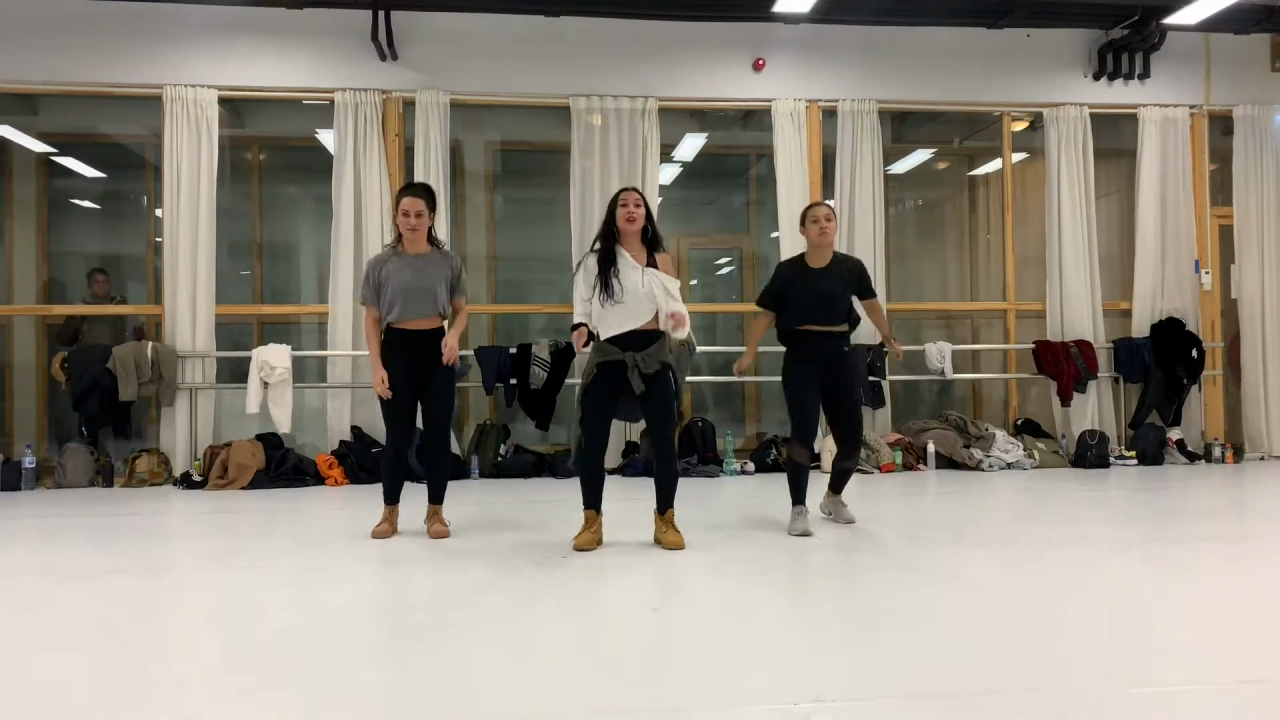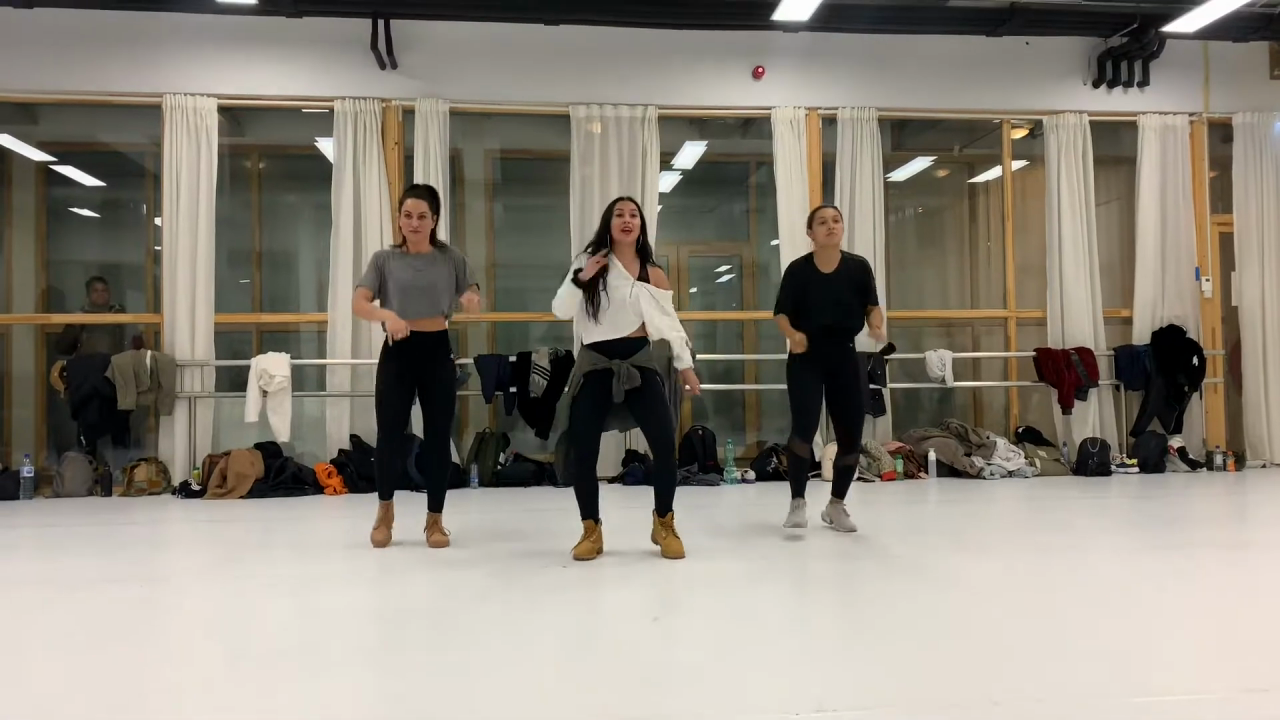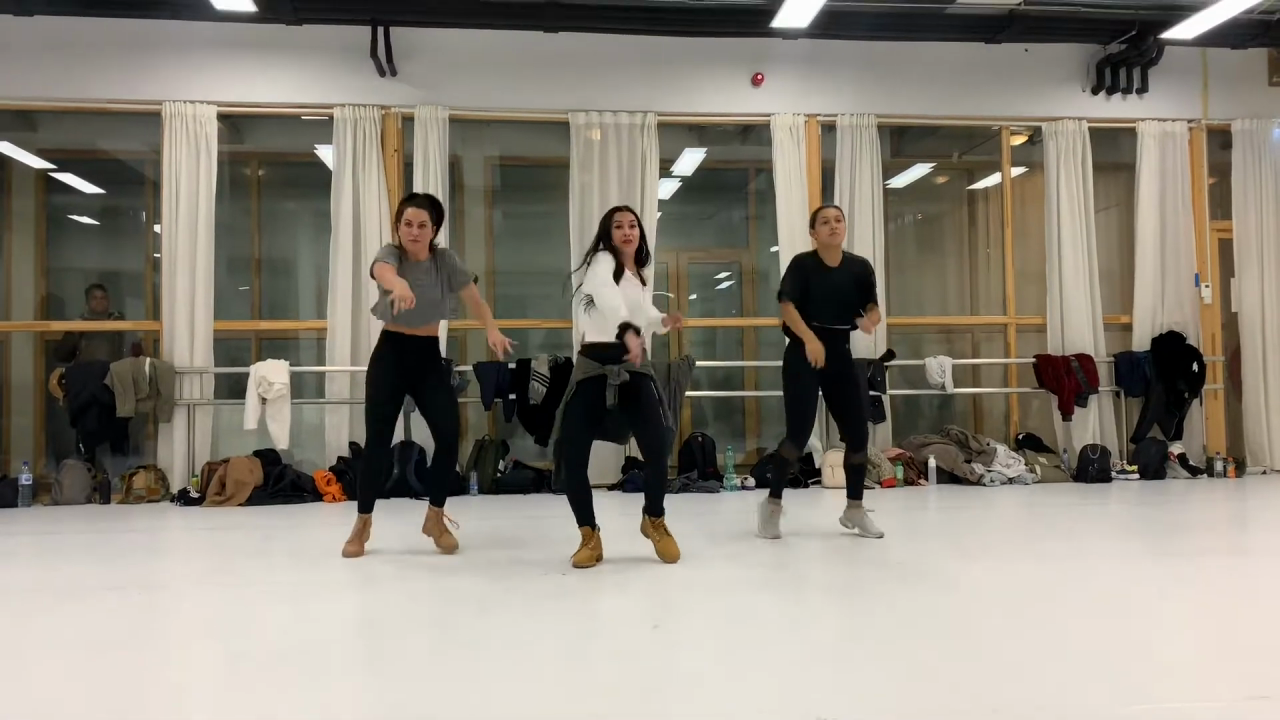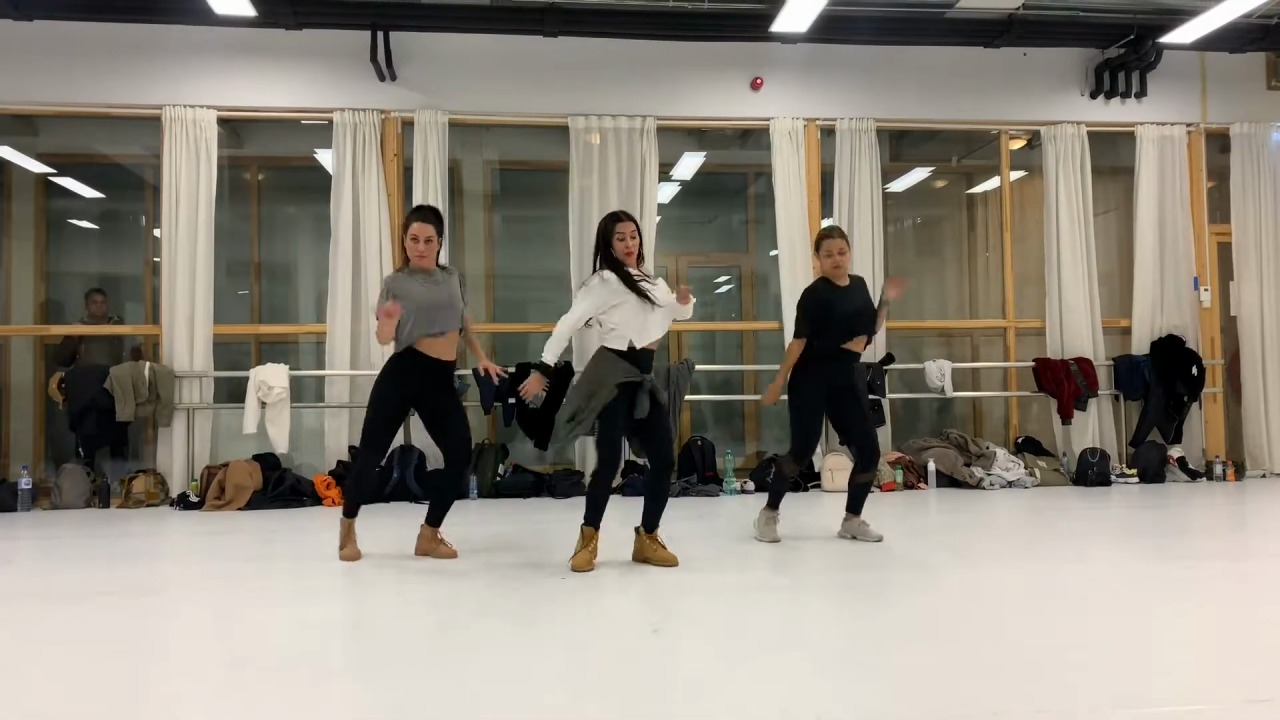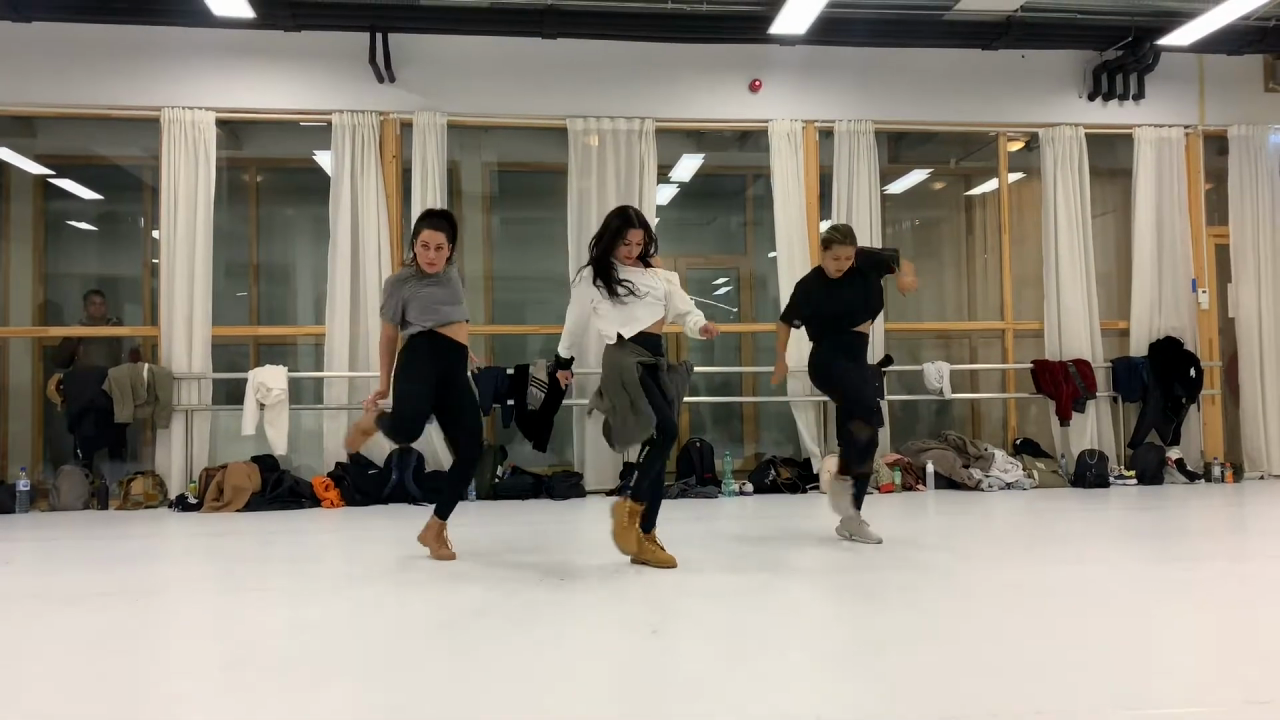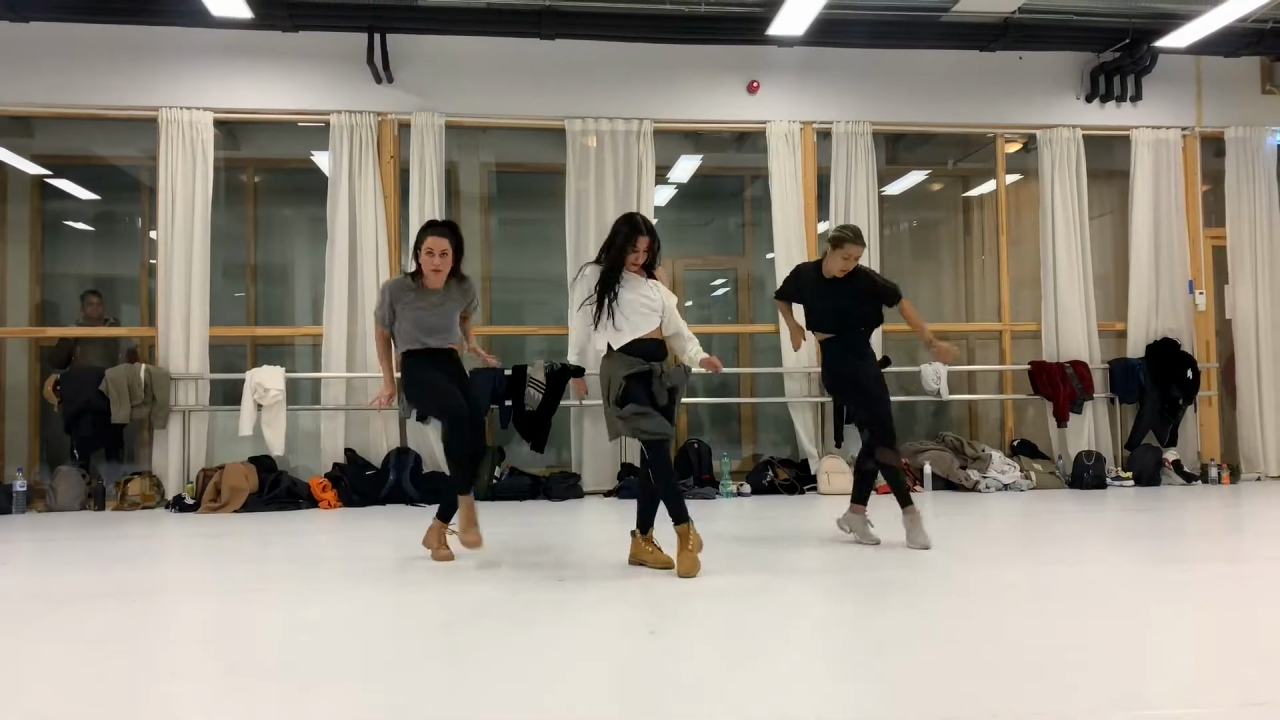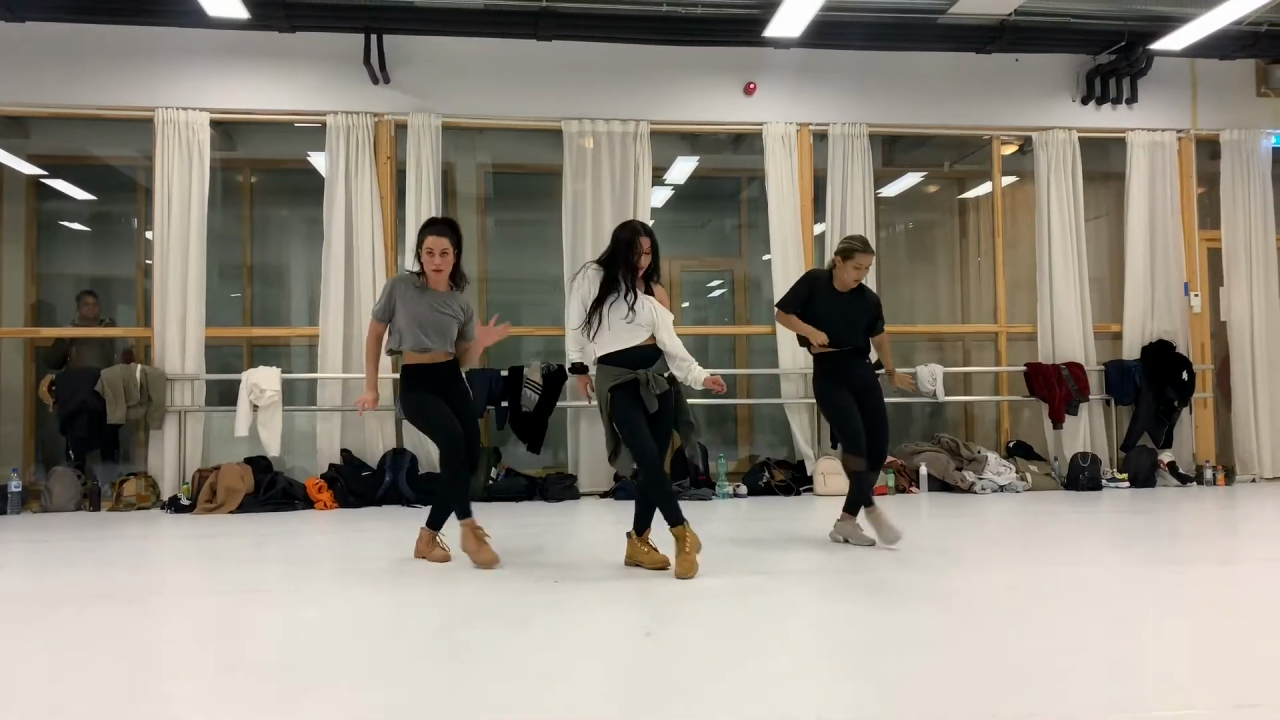
dt=0.2s
person 1, frame 1
left shoulder: (661, 261)
right shoulder: (595, 260)
left elbow: (674, 314)
right elbow: (582, 305)
left wrist: (678, 317)
right wrist: (581, 328)
left hip: (652, 354)
right hip: (608, 354)
left knee: (664, 440)
right knee: (592, 441)
left ankle: (665, 520)
right ankle: (592, 521)
person 1, frame 2
left shoulder: (654, 274)
right shoulder: (590, 261)
left elbow: (668, 320)
right elbow: (560, 308)
left wrist: (684, 364)
right wrist: (582, 277)
left hip: (639, 362)
right hip: (595, 364)
left knee: (665, 444)
right knee: (581, 453)
left ankle: (664, 524)
right ankle: (591, 530)
person 1, frame 3
left shoulder: (641, 276)
right shoulder: (602, 261)
right elbow: (604, 296)
left wrist: (661, 322)
right wrist: (628, 331)
left hip: (633, 369)
right hip: (592, 369)
left knee: (657, 448)
right knee: (571, 460)
left ankle: (655, 521)
right ankle: (589, 537)
person 1, frame 4
left shoulder: (648, 279)
right shoulder: (604, 281)
left elbow: (676, 312)
right elbow: (570, 322)
left wrist: (683, 301)
right wrist: (543, 369)
left hip: (643, 377)
right hip: (614, 372)
left knee: (664, 461)
right knee: (610, 459)
left ankle: (647, 537)
right ankle: (588, 538)
person 1, frame 5
left shoulder: (655, 270)
right shoulder: (593, 276)
left elbow: (681, 306)
right elbow: (575, 320)
left wrist: (701, 324)
right wrist: (564, 360)
left hip: (656, 360)
right hip: (626, 358)
left knee: (661, 443)
right knee: (664, 431)
left ankle: (645, 537)
right ankle: (630, 507)
person 1, frame 6
left shoulder: (655, 281)
right shoulder: (594, 277)
left elbow: (674, 326)
right elbow: (581, 327)
left wrist: (699, 356)
right wrist: (577, 370)
left hip: (658, 368)
right hip: (623, 368)
left knee: (655, 453)
right knee: (657, 445)
left ankle: (643, 540)
right ankle: (685, 532)
person 1, frame 7
left shoulder: (652, 292)
right shoulder: (592, 277)
left elbow: (669, 341)
right elbow: (576, 325)
left wrist: (699, 376)
right wrist: (578, 368)
left hip: (655, 375)
right hip: (616, 377)
left knee: (653, 461)
right knee: (647, 454)
left ankle: (638, 541)
right ankle: (683, 535)
person 2, frame 1
left shoulder: (448, 261)
right shoulder: (380, 263)
left elbow: (460, 310)
right elbow: (372, 321)
left wrist: (455, 335)
right wrist: (376, 367)
left hip: (436, 352)
right hip: (397, 350)
left knee: (437, 434)
right knee: (398, 436)
left ankle: (435, 512)
right ankle: (390, 513)
person 2, frame 2
left shoulder: (451, 258)
right shoulder: (384, 259)
left elbow: (472, 295)
right elbow: (359, 304)
left wrist: (472, 300)
right wrist: (385, 313)
left hip: (437, 351)
right hip: (398, 352)
left knee: (437, 439)
right knee: (391, 437)
left ankle: (434, 520)
right ankle: (385, 512)
person 2, frame 3
left shoulder: (446, 260)
right shoulder: (390, 254)
left elbow: (472, 297)
right elbow: (383, 273)
left wrist: (493, 330)
right wrist: (399, 285)
left hip: (429, 357)
right hip: (390, 354)
left knee: (449, 436)
right knee: (378, 443)
left ankle: (435, 517)
right ankle: (362, 524)
person 2, frame 4
left shoulder: (452, 277)
right shoulder: (397, 281)
right elbow: (384, 338)
left wrist: (481, 356)
right wrist: (387, 323)
left hip: (441, 378)
right hip: (403, 371)
left knee: (461, 457)
right knee: (371, 452)
left ankle: (429, 535)
right ankle: (347, 530)
person 2, frame 5
left shoulder: (451, 273)
right shoulder: (399, 282)
right elbow: (389, 335)
right wrist: (385, 384)
left hip: (454, 366)
right hip: (421, 357)
left knee: (471, 453)
right knee: (406, 428)
left ankle: (436, 529)
right ankle: (374, 420)
person 2, frame 6
left shoulder: (463, 286)
right shoulder: (395, 289)
right elbow: (383, 336)
left wrist: (473, 346)
right wrist: (389, 384)
left hip: (453, 366)
right hip: (419, 367)
left knee: (475, 449)
right knee: (457, 411)
left ankle: (438, 530)
right ankle: (465, 504)
person 2, frame 7
left shoulder: (460, 302)
right shoulder: (399, 286)
left elbow: (465, 355)
right elbow: (375, 334)
left wrist: (481, 343)
right wrist: (371, 387)
left hip: (452, 379)
right hip: (415, 383)
left knee: (469, 457)
right knee: (453, 439)
left ankle: (428, 537)
right ankle: (470, 529)
person 3, frame 1
left shoulder: (850, 267)
right shoulder: (788, 270)
left elbow: (870, 302)
right elbow: (767, 313)
left wrist: (888, 339)
right wrist: (750, 353)
left hip: (840, 353)
right hip: (801, 355)
left knee: (851, 438)
right knee: (804, 430)
left ankle: (833, 497)
right ankle: (799, 509)
person 3, frame 2
left shoulder: (858, 266)
right shoulder: (798, 270)
left elbow: (873, 308)
right elbow: (781, 314)
left wrist: (877, 326)
right wrist: (792, 334)
left hip: (843, 354)
right hip: (806, 355)
left knee: (851, 435)
right knee: (805, 425)
left ankle: (836, 504)
right ankle: (798, 502)
person 3, frame 3
left shoulder: (860, 267)
right shoulder: (802, 264)
left elbow: (874, 310)
right elbow: (786, 306)
left wrist: (869, 322)
right wrist: (809, 338)
left hip: (839, 353)
right hip: (802, 354)
left knee: (858, 432)
right knee: (799, 431)
left ankle: (855, 509)
right ankle: (772, 504)
person 3, frame 4
left shoulder: (859, 285)
right shoulder: (815, 293)
left elbow: (870, 328)
right elbow: (798, 340)
left wrist: (887, 300)
right wrist: (779, 381)
left hip: (849, 376)
right hip: (814, 374)
left knee: (869, 451)
right knee: (804, 447)
left ankle: (852, 520)
right ankle: (769, 513)
person 3, frame 5
left shoulder: (867, 259)
right shoulder: (810, 286)
left elbow: (900, 259)
right elbow: (786, 322)
left wrist: (906, 276)
right wrist: (781, 360)
left hip: (857, 358)
right hip: (830, 360)
left knee: (868, 440)
right knee: (867, 413)
left ankle: (851, 519)
right ankle: (842, 479)
person 3, frame 6
left shoulder: (864, 278)
right shoulder: (805, 274)
left elbow: (902, 304)
right elbow: (781, 298)
left wrist: (932, 342)
right wrist: (793, 325)
left hip: (864, 357)
right hip: (838, 361)
left knee: (876, 435)
right knee: (883, 427)
left ankle: (855, 514)
right ankle: (909, 512)
person 3, frame 7
left shoulder: (868, 299)
right shoulder: (813, 281)
right elbow: (782, 314)
left wrist: (892, 372)
right wrist: (808, 330)
left hip: (863, 373)
right hip: (829, 376)
left knee: (877, 450)
right knee: (854, 439)
left ankle: (846, 522)
right ankle: (871, 511)
